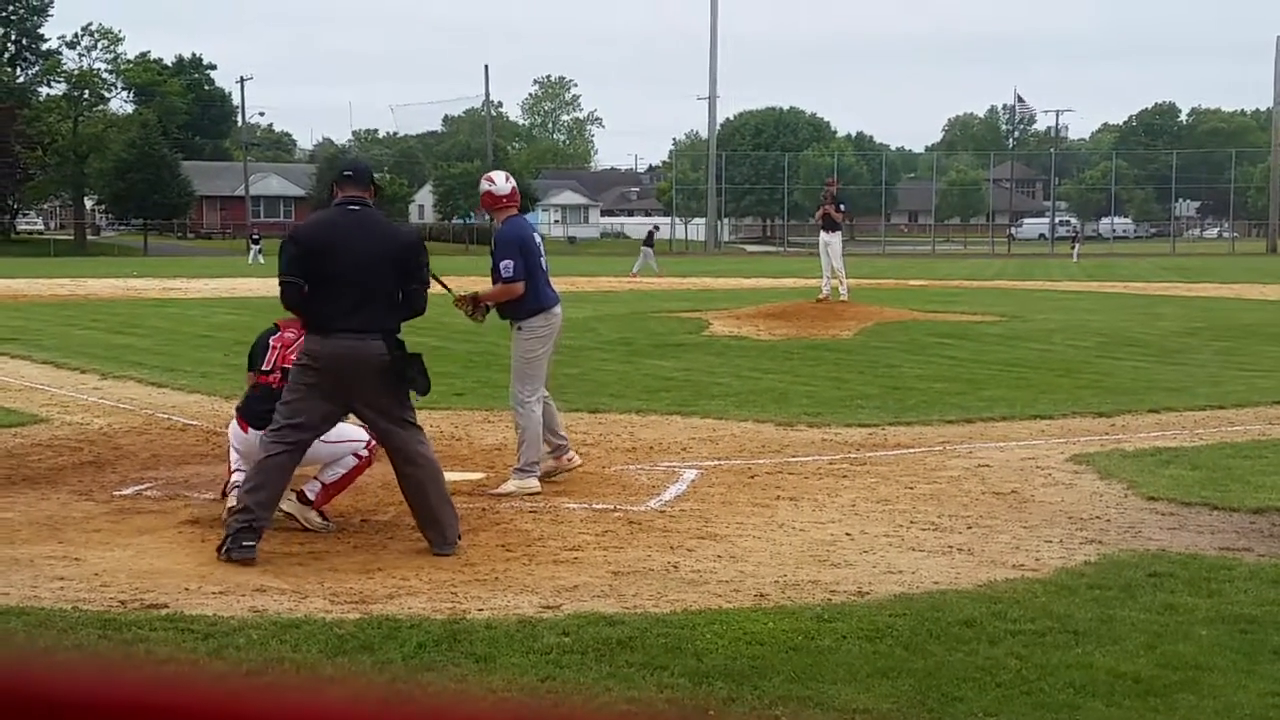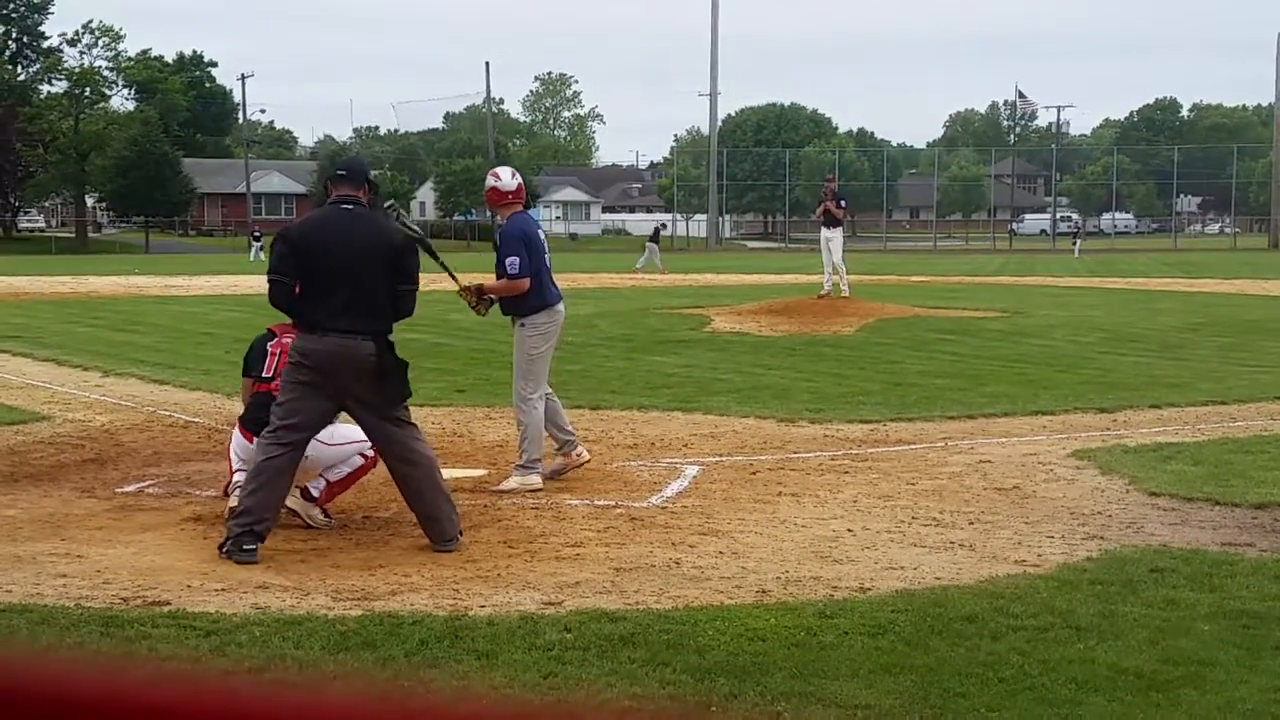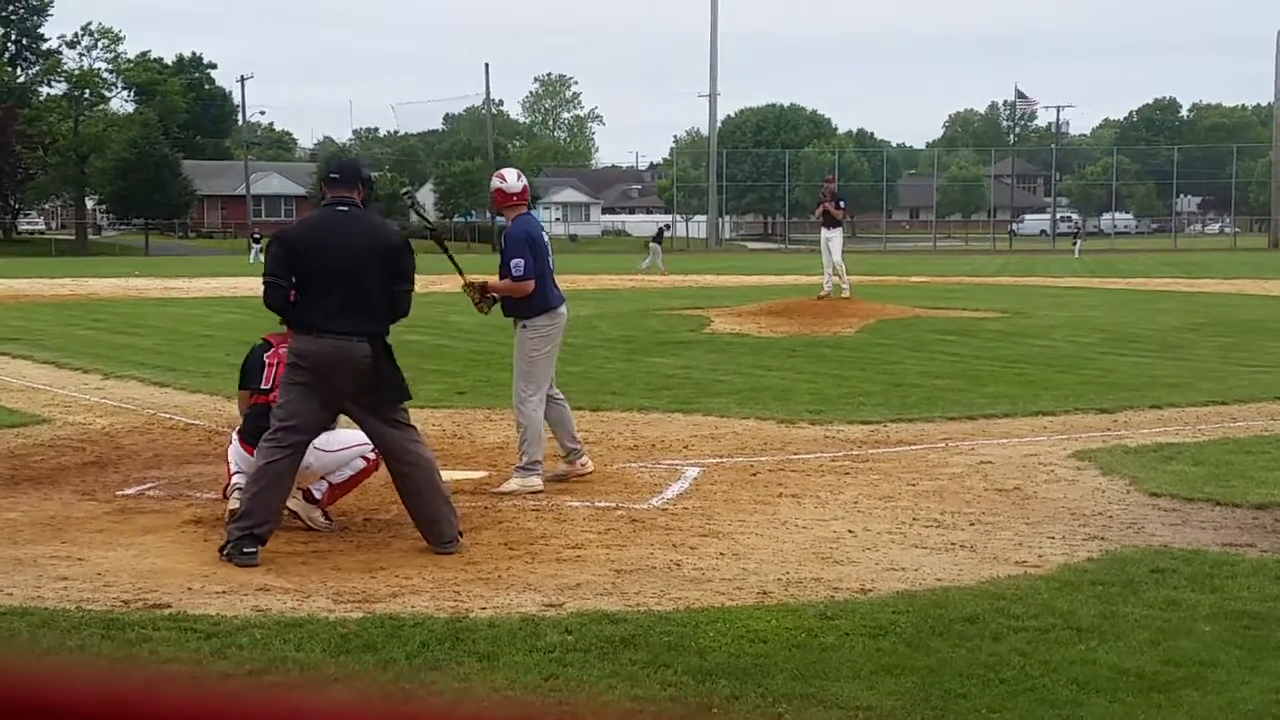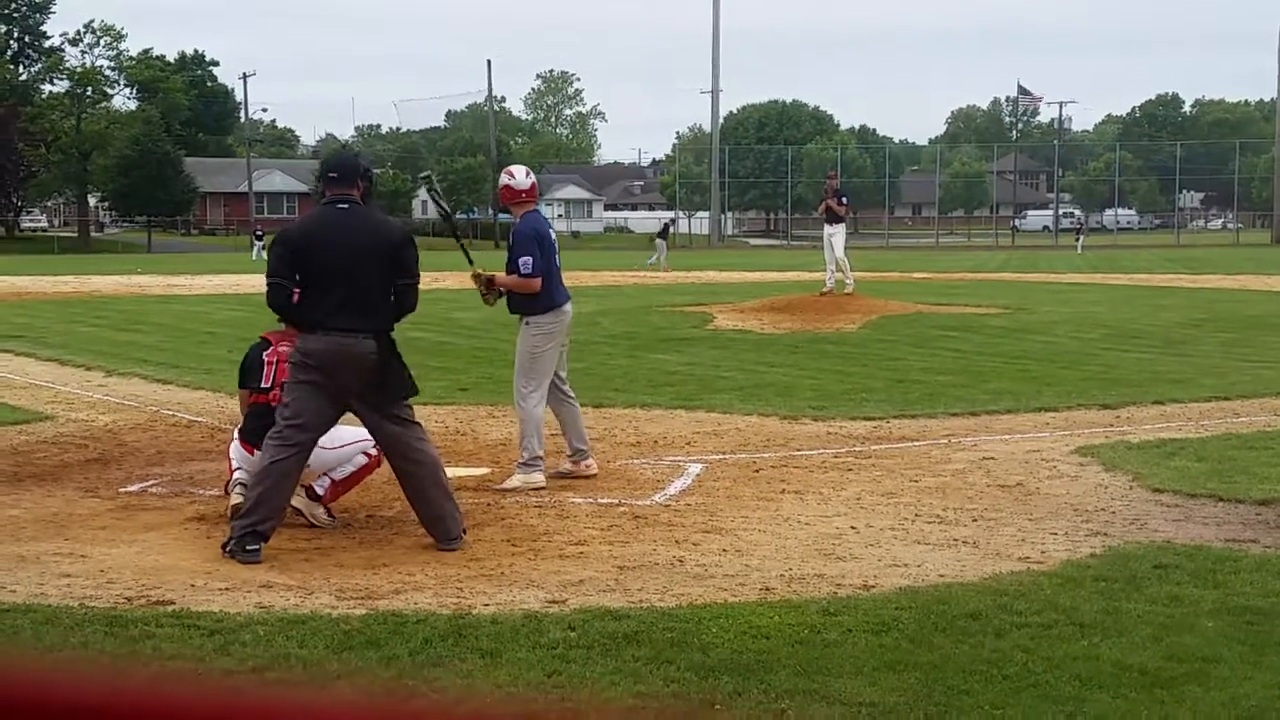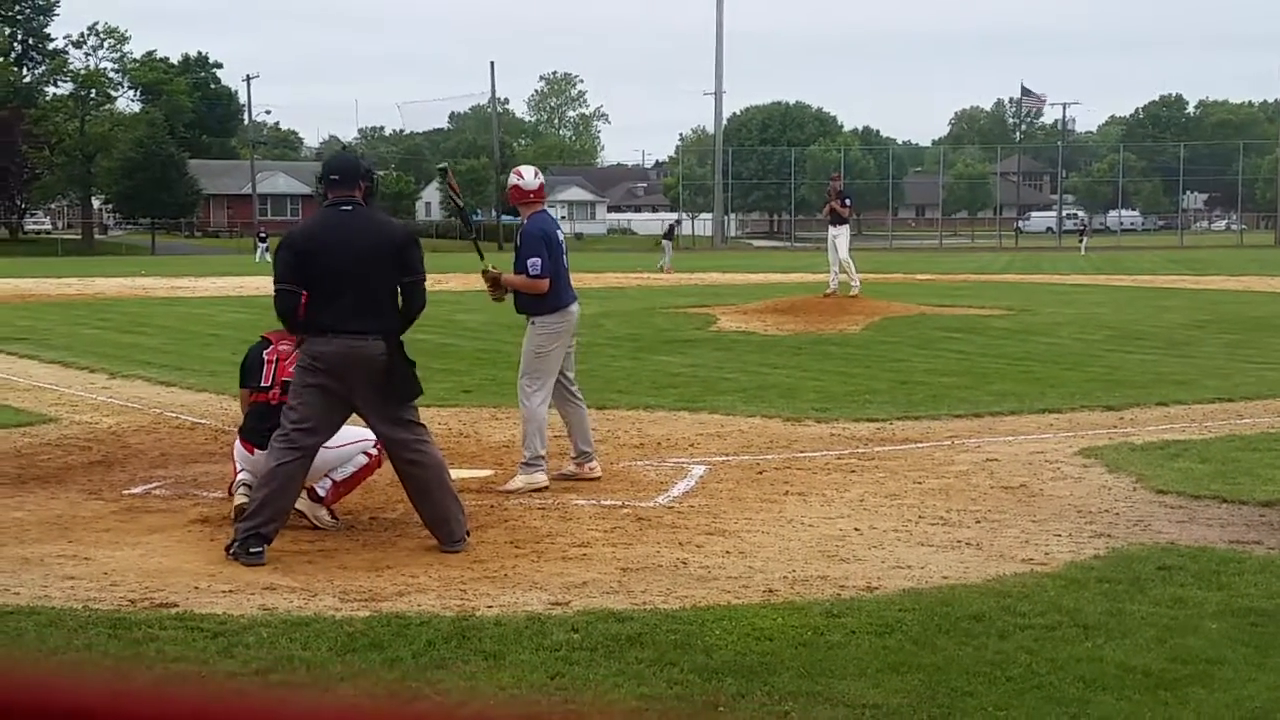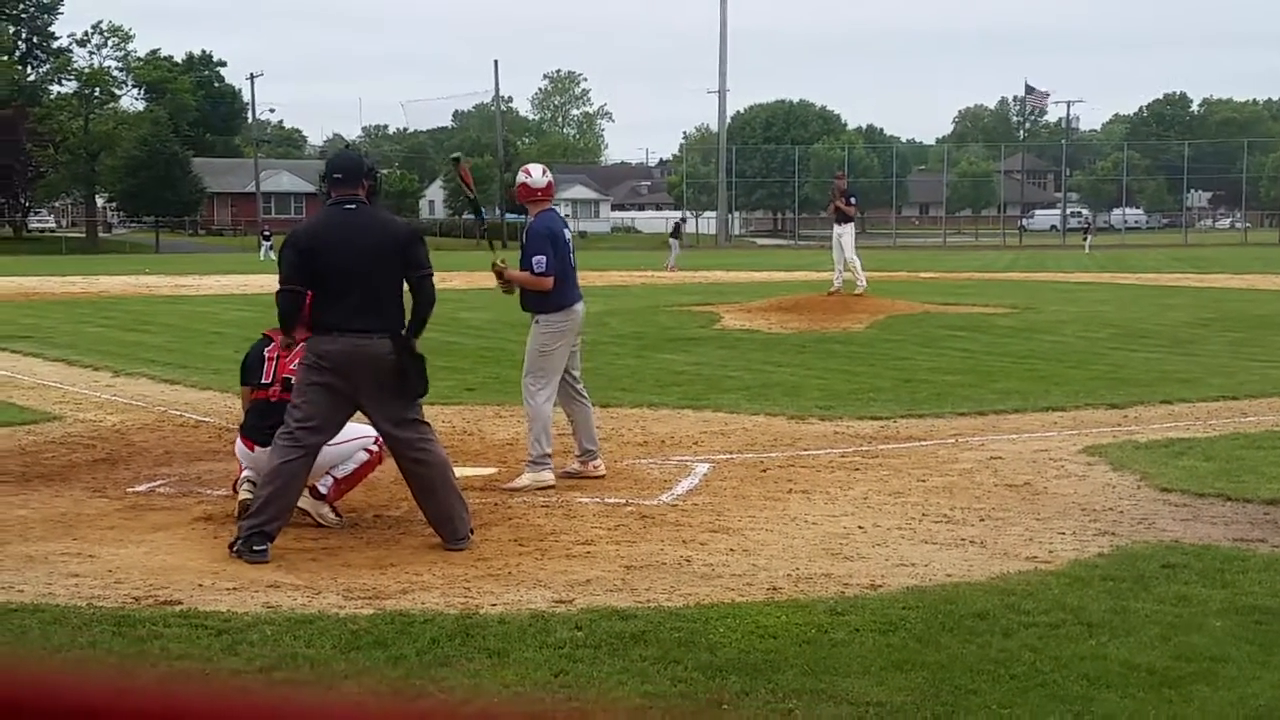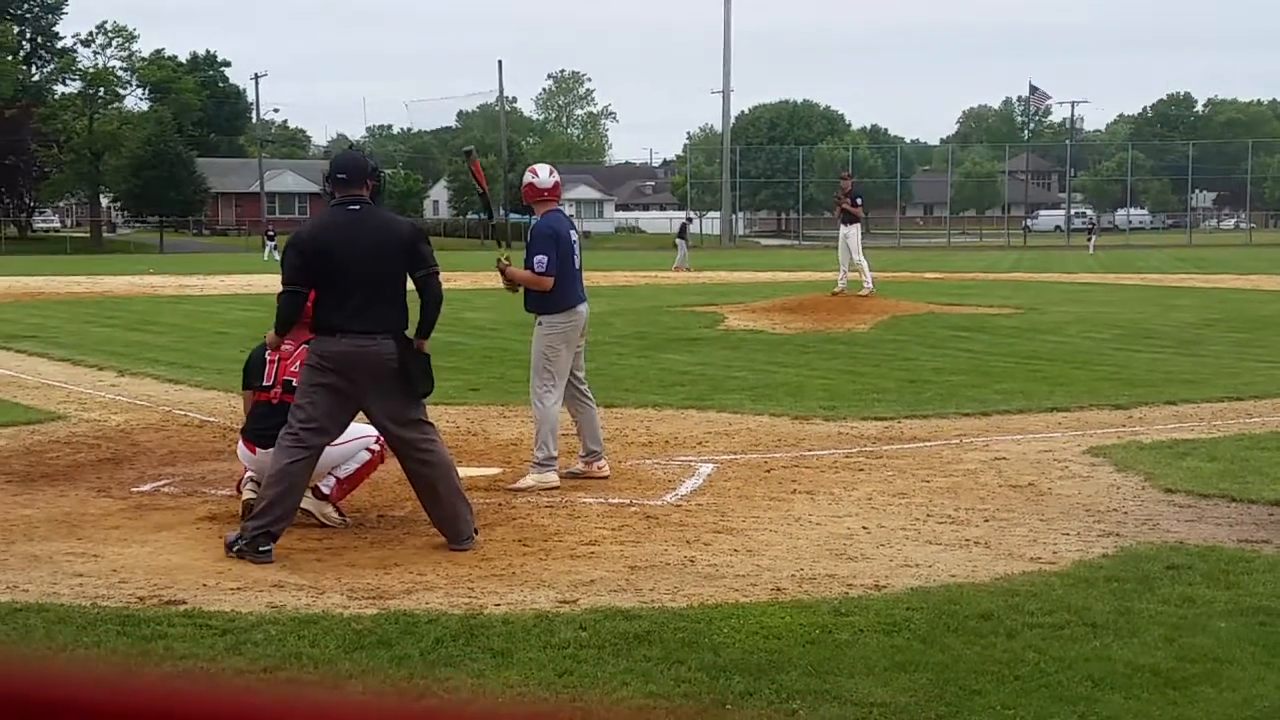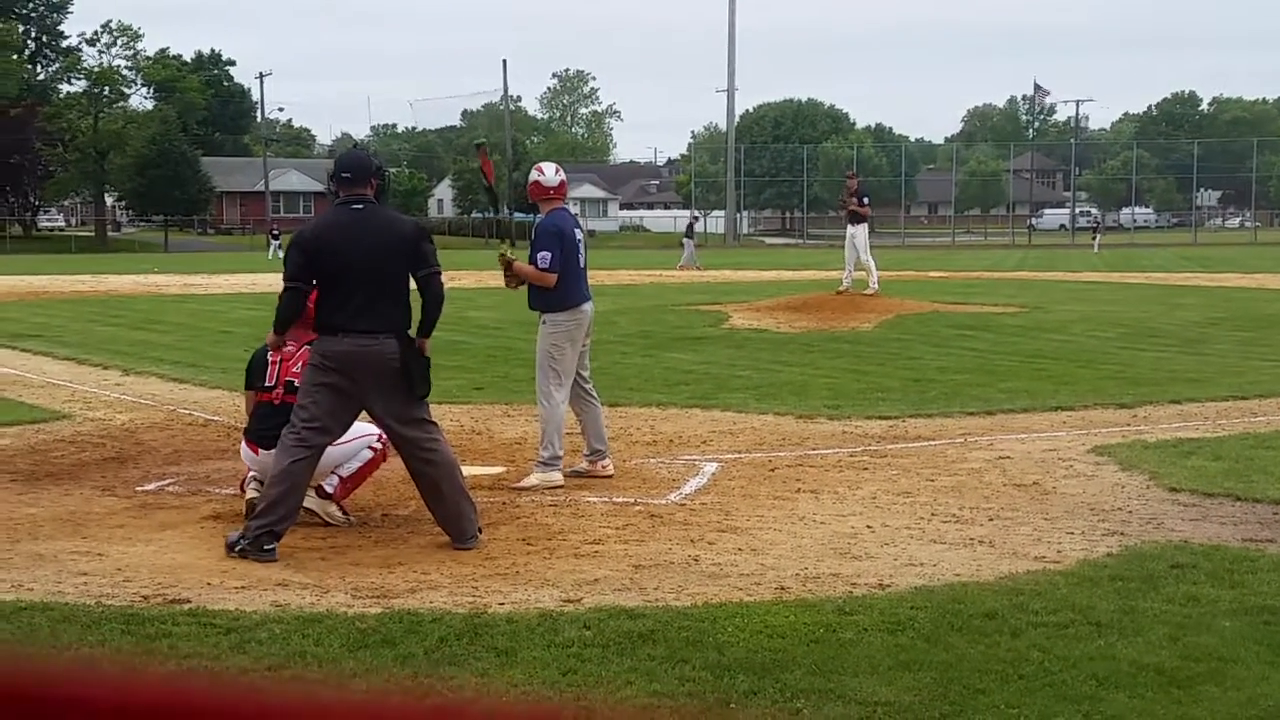
dt=0.1s
person 1, frame 1
left shoulder: (305, 232)
right shoulder: (402, 237)
left elbow: (291, 298)
right elbow: (415, 305)
left hip: (322, 351)
right hip: (378, 354)
left knee: (281, 440)
right knee: (409, 442)
left ankle: (243, 534)
right ankle: (444, 534)
person 1, frame 2
left shoulder: (297, 231)
right shoulder: (394, 236)
left elbow: (279, 296)
right elbow: (406, 305)
left hip: (313, 350)
right hip: (369, 353)
left knee: (279, 441)
right knee: (403, 441)
left ankle: (244, 535)
right ankle: (445, 530)
person 1, frame 3
left shoulder: (293, 234)
right shoulder: (390, 236)
left elbow: (274, 297)
right elbow: (400, 306)
left hip: (310, 352)
right hip: (366, 354)
left knee: (279, 443)
right knee: (402, 442)
left ankle: (245, 539)
right ankle: (444, 532)
person 1, frame 4
left shoulder: (295, 232)
right shoulder: (392, 232)
left elbow: (278, 298)
right elbow: (407, 301)
left hip: (316, 351)
right hip: (372, 351)
left knee: (285, 441)
right knee: (407, 439)
left ankle: (248, 536)
right ankle: (448, 529)
person 1, frame 5
left shoulder: (300, 236)
right shoulder: (396, 232)
left elbow: (286, 302)
right elbow: (416, 298)
left wrist: (298, 332)
left hip: (322, 352)
right hip: (378, 352)
left knee: (291, 444)
right knee: (411, 441)
left ankle: (252, 538)
right ankle: (452, 531)
person 1, frame 6
left shoulder: (304, 235)
right shoulder: (400, 231)
left elbow: (290, 301)
right elbow: (425, 295)
left wrist: (287, 335)
right wrist: (410, 337)
left hip: (327, 351)
right hip: (384, 351)
left knee: (295, 441)
right knee: (416, 440)
left ankle: (255, 536)
right ankle: (456, 529)
person 1, frame 7
left shoulder: (308, 236)
right shoulder: (404, 231)
left elbow: (293, 299)
right elbow: (432, 292)
left wrist: (278, 334)
right wrist: (422, 337)
left hip: (330, 352)
right hip: (387, 350)
left knee: (298, 442)
right knee: (420, 440)
left ankle: (258, 536)
right ankle: (460, 530)
person 1, frame 8
left shoulder: (311, 235)
right shoulder: (408, 230)
left elbow: (294, 297)
right elbow: (433, 292)
left wrist: (278, 334)
right wrist: (423, 336)
left hip: (333, 352)
right hip: (390, 350)
left knee: (300, 441)
right knee: (423, 439)
left ankle: (261, 535)
right ankle: (464, 528)
person 2, frame 1
left shoulder: (505, 234)
right shoulder: (524, 227)
left elbow: (514, 287)
left wrist: (480, 296)
right wrist: (488, 299)
left hip: (532, 321)
right hip: (545, 313)
left knee: (525, 399)
right knee: (535, 392)
left ankle: (526, 476)
right ankle: (562, 452)
person 2, frame 2
left shoulder: (510, 230)
right shoulder: (529, 223)
left elbow: (520, 283)
left wrist: (484, 289)
right wrist: (492, 292)
left hip: (535, 318)
right hip: (548, 310)
left knee: (528, 395)
right knee: (538, 390)
left ankle: (528, 472)
right ankle: (571, 449)
person 2, frame 3
left shoulder: (515, 232)
right shoulder: (532, 225)
left elbow: (524, 285)
left wrist: (487, 286)
right wrist: (494, 289)
left hip: (537, 320)
right hip: (551, 313)
left knee: (528, 397)
right knee: (546, 391)
left ankle: (527, 474)
right ankle: (576, 458)
person 2, frame 4
left shoulder: (524, 230)
right shoulder: (540, 222)
left elbow: (532, 283)
left wrist: (495, 280)
right wrist: (502, 284)
left hip: (542, 318)
right hip: (556, 311)
left knee: (529, 392)
right knee: (557, 388)
left ankle: (530, 470)
right ankle: (583, 459)
person 2, frame 5
left shoulder: (531, 230)
right shoulder: (549, 223)
left elbow: (539, 284)
left wrist: (501, 278)
right wrist: (507, 281)
left hip: (548, 318)
right hip: (564, 312)
left knee: (533, 392)
right knee: (566, 389)
left ankle: (532, 469)
right ankle: (586, 461)
person 2, frame 6
left shoulder: (538, 228)
right shoulder: (558, 221)
left elbow: (544, 282)
left wrist: (508, 274)
right wrist: (515, 276)
left hip: (553, 317)
right hip: (570, 310)
left knee: (537, 390)
right knee: (571, 387)
left ankle: (540, 468)
right ankle: (590, 460)
person 2, frame 7
left shoulder: (543, 228)
right shoulder: (565, 223)
left elbow: (544, 281)
left wrist: (509, 271)
right wrist: (519, 275)
left hip: (556, 318)
right hip: (575, 311)
left knee: (545, 393)
right knee: (576, 388)
left ankle: (544, 470)
right ankle: (594, 460)
person 2, frame 8
left shoulder: (547, 226)
right shoulder: (571, 221)
left elbow: (547, 278)
left wrist: (515, 266)
right wrist: (523, 271)
left hip: (560, 316)
right hip: (580, 309)
left knee: (552, 392)
right knee: (581, 387)
left ankle: (549, 469)
right ankle: (599, 459)
person 3, frame 1
left shoulder: (269, 335)
left elbow: (252, 385)
left hip: (245, 433)
right knee: (366, 443)
left ankle: (237, 488)
right ankle: (304, 500)
person 3, frame 2
left shoulder: (262, 341)
left elbow: (246, 398)
left hip: (249, 443)
left knee: (242, 434)
right knee: (369, 443)
left ankle: (238, 489)
right ankle: (309, 498)
person 3, frame 3
left shoulder: (259, 351)
left elbow: (244, 410)
left hip: (248, 455)
left knee: (239, 436)
right knee: (371, 447)
left ankle: (237, 492)
right ankle: (310, 499)
person 3, frame 4
left shoulder: (258, 349)
left elbow: (245, 409)
left hip: (249, 454)
left knee: (241, 434)
right knee: (372, 443)
left ankle: (239, 488)
right ankle: (313, 496)
person 3, frame 5
left shoulder: (258, 349)
left elbow: (246, 408)
left hip: (249, 454)
right knee: (372, 444)
left ankle: (244, 489)
right ankle: (315, 498)
person 3, frame 6
left shoulder: (260, 347)
left elbow: (247, 405)
left hip: (250, 451)
right knee: (373, 441)
left ankle: (248, 485)
right ankle: (318, 496)
person 3, frame 7
left shoulder: (260, 351)
left elbow: (249, 410)
left hip: (252, 453)
right knee: (374, 439)
left ankle: (252, 486)
right ankle: (320, 495)
person 3, frame 8
left shoulder: (262, 352)
left elbow: (251, 411)
left hip: (255, 454)
right knee: (376, 437)
left ankle: (256, 484)
right ankle: (324, 494)
